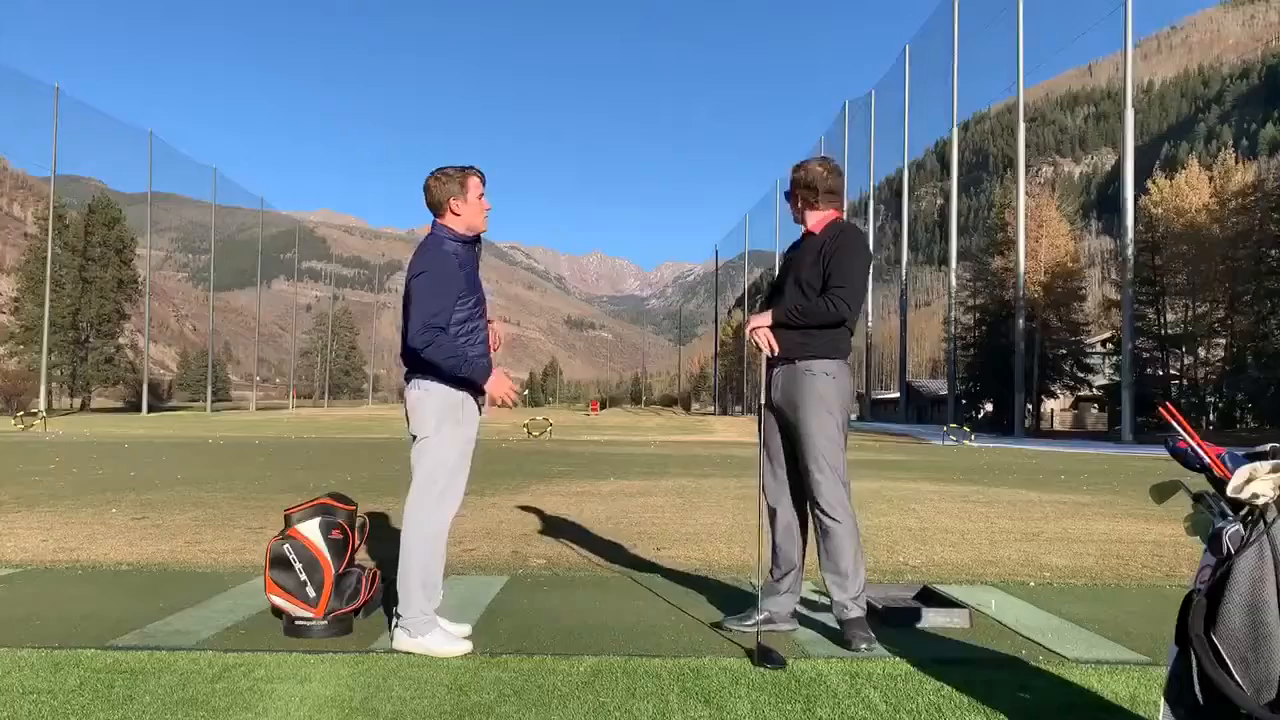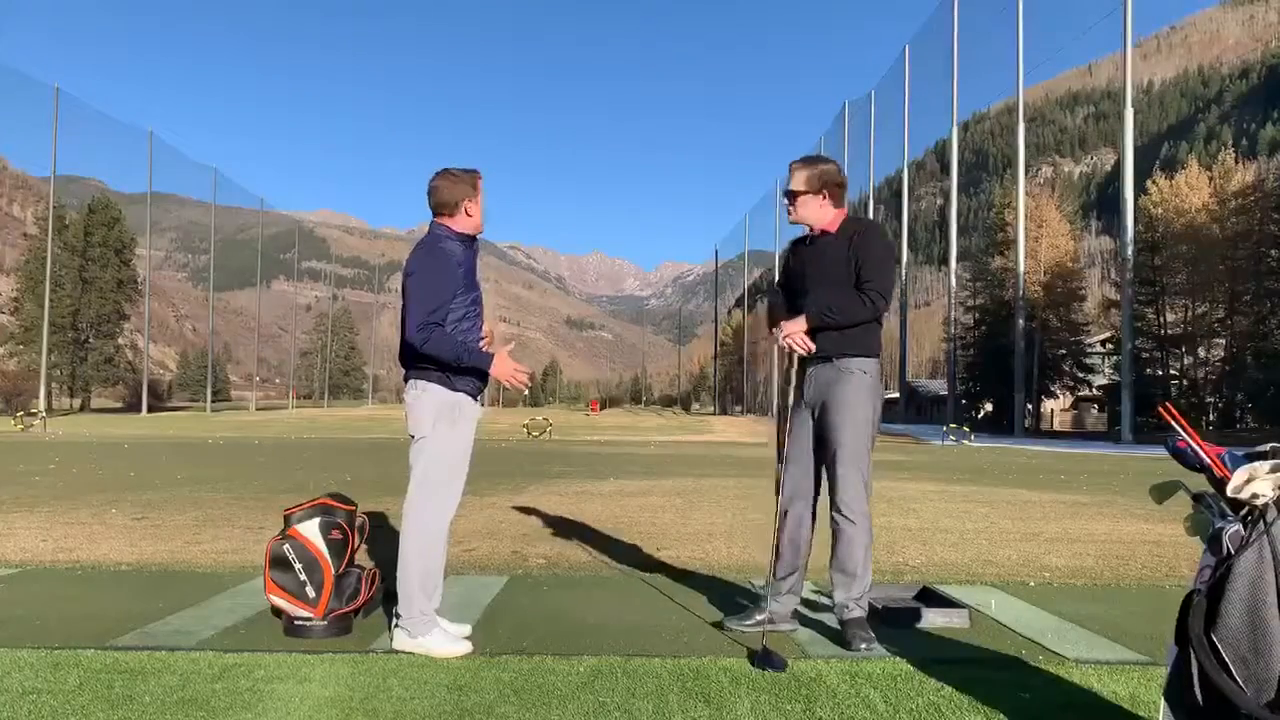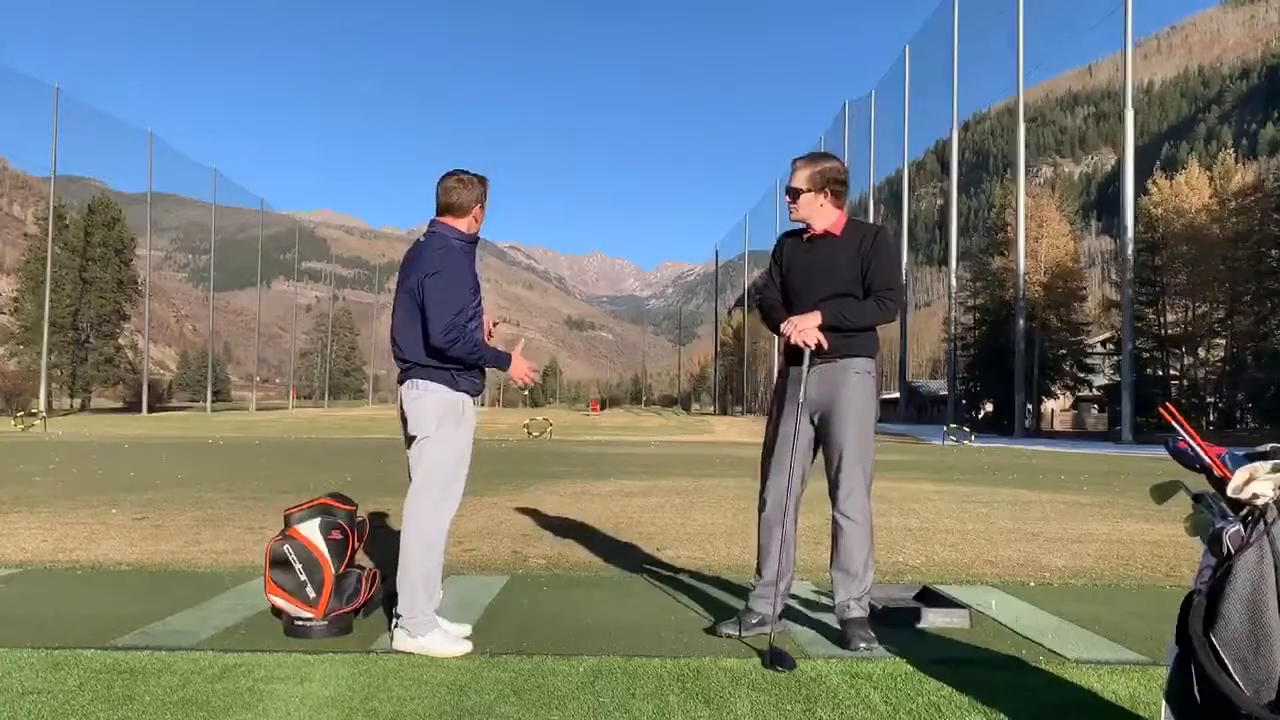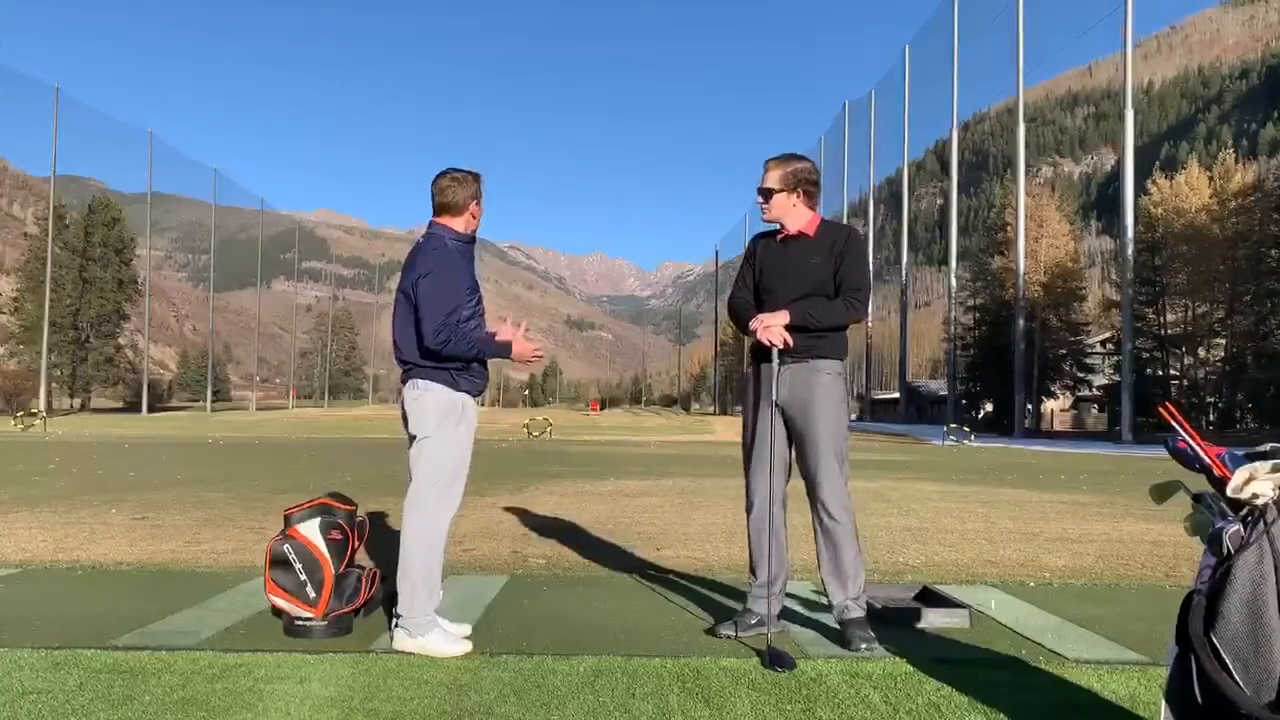
dt=0.7s
person 1, frame 1
left shoulder: (846, 240)
right shoulder: (797, 248)
left elbow: (841, 306)
right elbow: (774, 302)
left wrist: (773, 316)
right wrist: (759, 325)
left hip: (818, 375)
right hip: (777, 375)
left knee: (827, 493)
right knee: (781, 496)
left ankle: (851, 609)
right ankle: (778, 603)
person 1, frame 2
left shoulder: (867, 236)
right shoulder: (798, 250)
left elbow: (874, 300)
right elbow: (779, 304)
left wrist: (806, 321)
right wrist: (785, 328)
left hip: (850, 373)
right hip: (804, 374)
left knee: (848, 495)
right knee: (793, 493)
left ankle: (853, 610)
right ankle: (780, 603)
person 1, frame 3
left shoulder: (871, 239)
right shoulder: (787, 245)
left elbow: (886, 304)
right elbow: (767, 300)
left wrist: (817, 316)
right wrist: (789, 324)
left hip: (848, 373)
right hip: (795, 373)
left knee: (849, 494)
right knee: (776, 491)
left ankle: (853, 610)
right ankle: (765, 604)
person 1, frame 4
left shoulder: (843, 240)
right shoulder: (760, 246)
left elbow: (854, 305)
right elbow: (737, 302)
left wrist: (787, 315)
right wrist: (756, 323)
left hip: (817, 372)
right hip: (764, 372)
left knee: (828, 491)
right knee: (762, 492)
left ankle: (850, 609)
right ankle: (763, 604)
person 2, frame 1
left shoulder: (458, 251)
right shoulder: (439, 257)
right elbow: (425, 338)
left wrist: (483, 329)
right wrist: (486, 374)
left hip: (454, 394)
right hip: (443, 394)
left knee: (438, 503)
right knee: (431, 504)
left ankle: (422, 612)
right ankle: (414, 625)
person 2, frame 2
left shoulder: (455, 251)
right shoulder: (436, 255)
right elbow: (422, 334)
left wrist: (477, 334)
right wrist: (487, 361)
left hip: (452, 392)
right hip: (442, 394)
left knee: (436, 504)
right knee: (430, 505)
left ankle: (421, 613)
right ankle: (414, 625)
person 2, frame 3
left shoulder: (423, 250)
right shoulder: (449, 256)
right elbow: (447, 337)
left wrist: (476, 332)
right wrist: (505, 360)
left hip: (431, 389)
right hip: (443, 393)
left knee: (431, 503)
right knee: (431, 504)
left ankle: (420, 612)
right ankle: (415, 625)
person 2, frame 4
left shoulder: (434, 250)
right shoulder: (443, 256)
right elbow: (440, 336)
left wrist: (493, 338)
right wrist: (504, 349)
left hip: (440, 391)
right hip: (443, 393)
left knee: (433, 504)
right knee: (431, 505)
left ankle: (419, 613)
right ankle: (414, 624)
